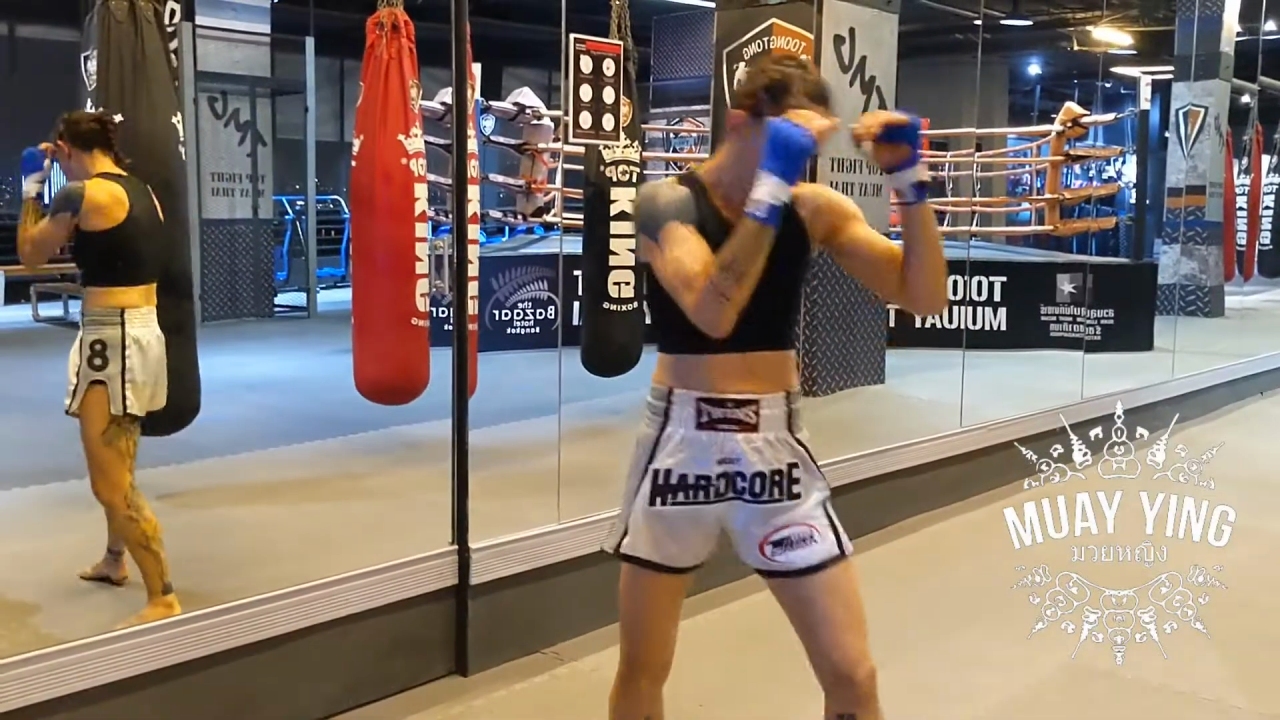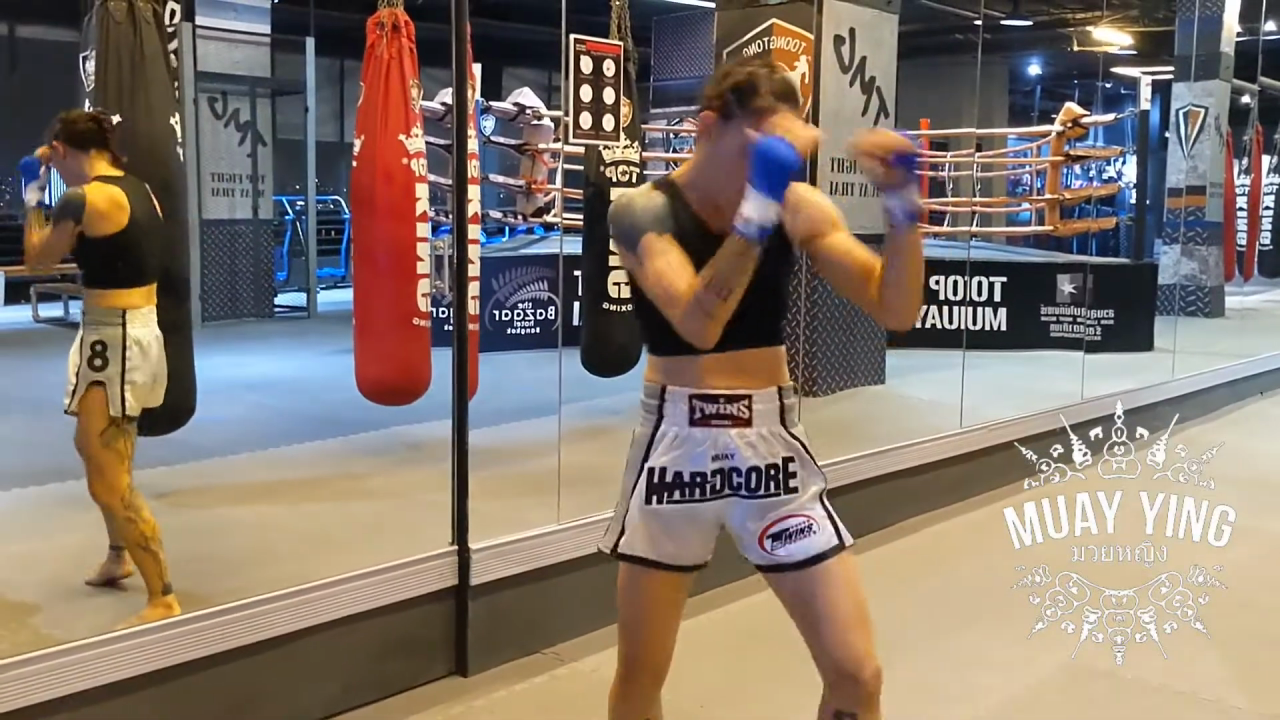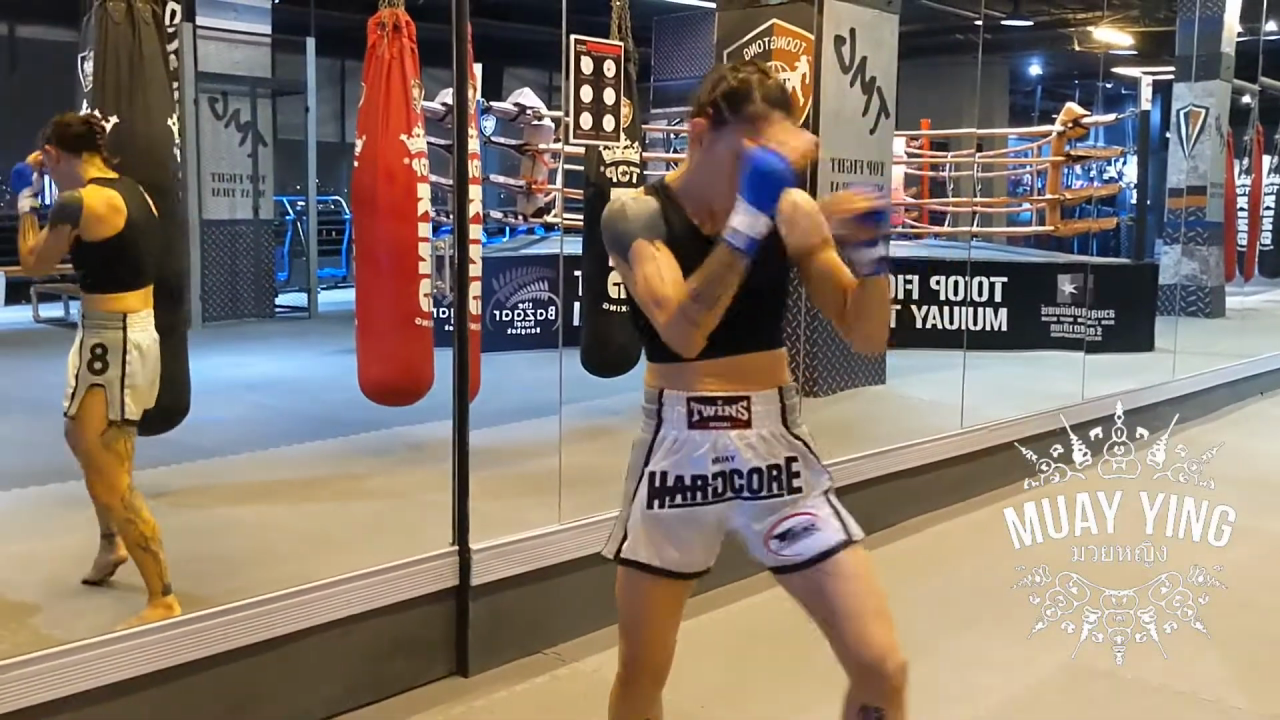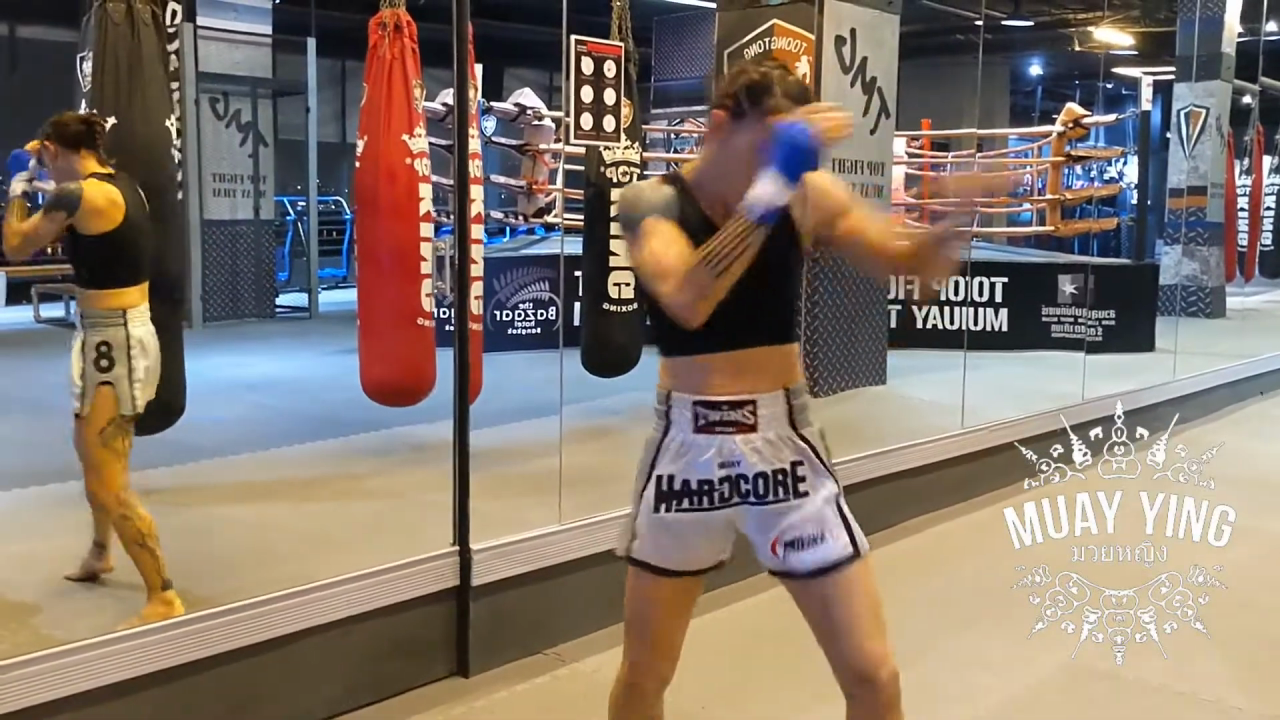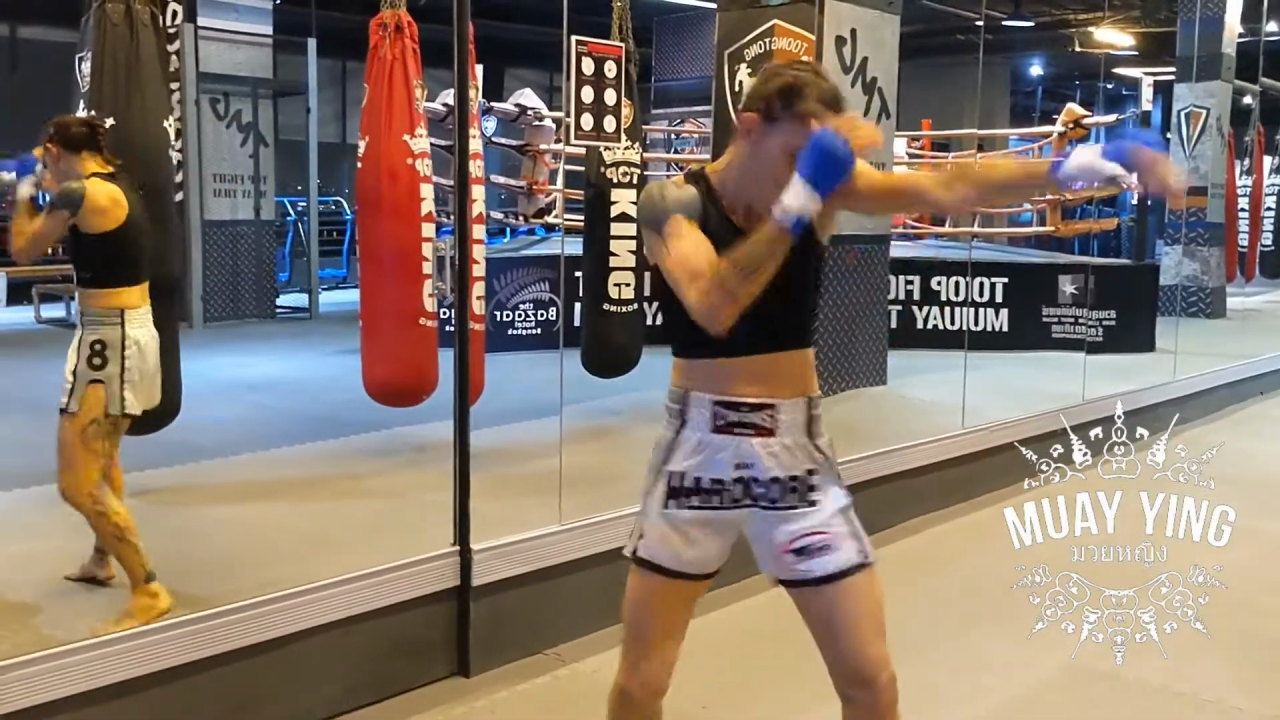
dt=0.1s
person 1, frame 1
left shoulder: (816, 207)
right shoulder: (666, 201)
left elbow: (924, 296)
right elbow: (713, 311)
left wrist: (907, 176)
right wrist: (772, 186)
left hip: (776, 449)
right hip: (681, 448)
person 1, frame 2
left shoulder: (799, 207)
right shoulder: (643, 209)
left elbow: (896, 310)
right elbow: (698, 324)
left wrist: (901, 202)
right wrist: (758, 205)
left hip: (770, 443)
right hip: (676, 445)
person 1, frame 3
left shoulder: (794, 213)
right shoulder: (637, 214)
left elbow: (869, 336)
right elbow: (684, 333)
left wrist: (872, 253)
right wrist: (751, 218)
left hip: (774, 447)
right hip: (679, 445)
left knee: (880, 665)
person 1, frame 4
left shoulder: (808, 198)
right shoulder: (652, 202)
left elbow: (921, 262)
right elbow: (688, 301)
right wrist: (771, 186)
left hip: (783, 447)
right hip: (689, 450)
person 1, frame 5
left shoulder: (826, 186)
right shoulder: (673, 202)
left elbow: (954, 189)
right elbow: (713, 307)
left wrist: (1080, 164)
right wrist: (799, 198)
left hip: (790, 452)
right hip: (698, 455)
person 2, frame 1
left shoulder: (82, 194)
right shoulder: (141, 191)
left elbow: (30, 253)
left wrist: (32, 186)
left hip: (112, 342)
right hip: (141, 333)
left knee: (113, 484)
right knee: (107, 459)
left ankle: (163, 600)
right ankle: (114, 558)
person 2, frame 2
left shoulder: (83, 199)
right shoulder: (139, 190)
left elbow: (37, 259)
left wrist: (32, 192)
left hip: (112, 341)
right hip: (141, 333)
left knee: (110, 485)
right knee: (90, 446)
left ankle: (163, 601)
right ankle: (119, 557)
person 2, frame 3
left shoulder: (79, 203)
right shoulder: (130, 191)
left elbow: (33, 262)
left wrist: (26, 196)
left hip: (110, 344)
right hip: (132, 335)
left knee: (112, 486)
right knee: (80, 436)
left ankle: (162, 602)
right ankle: (110, 546)
person 2, frame 4
left shoulder: (77, 194)
right shoulder: (124, 186)
right wrist: (50, 190)
left hip: (111, 341)
right hip: (130, 331)
left knee: (107, 484)
right knee: (93, 448)
left ankle: (163, 599)
right ankle: (99, 552)
person 2, frame 5
left shoulder: (77, 194)
right shoulder: (122, 187)
left elbow: (22, 249)
left wrist: (26, 191)
right wrist: (46, 193)
left hip: (108, 342)
right hip: (131, 333)
left knee: (77, 483)
right knee: (100, 457)
left ankle: (148, 592)
right ankle: (101, 558)
